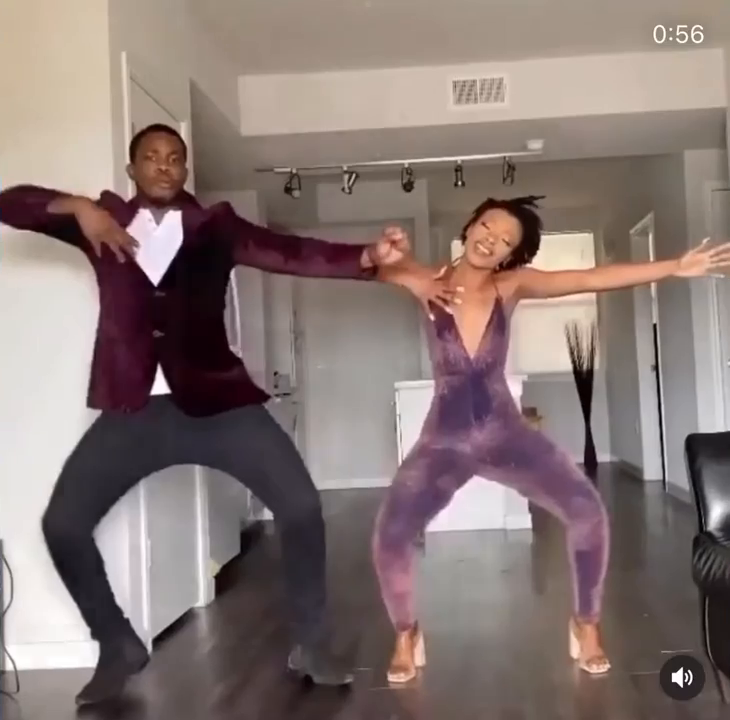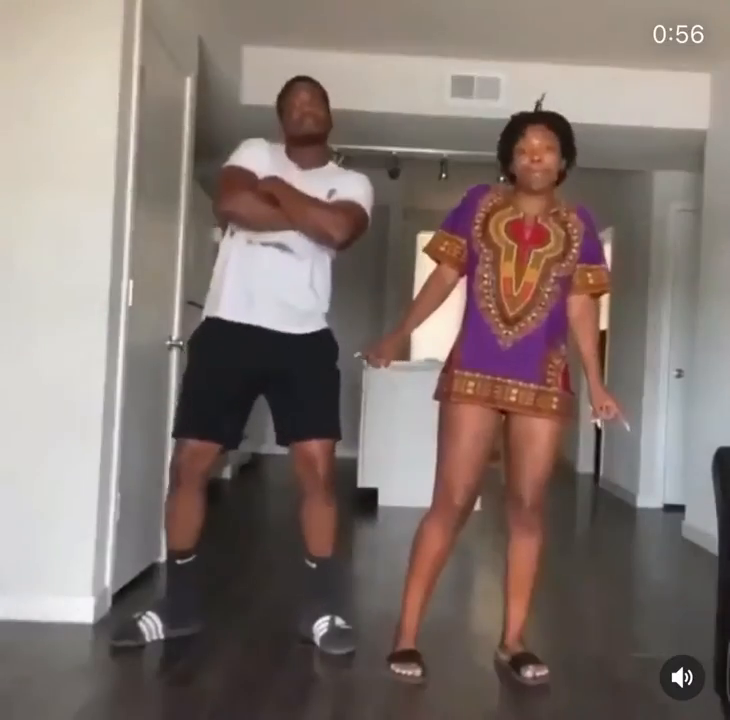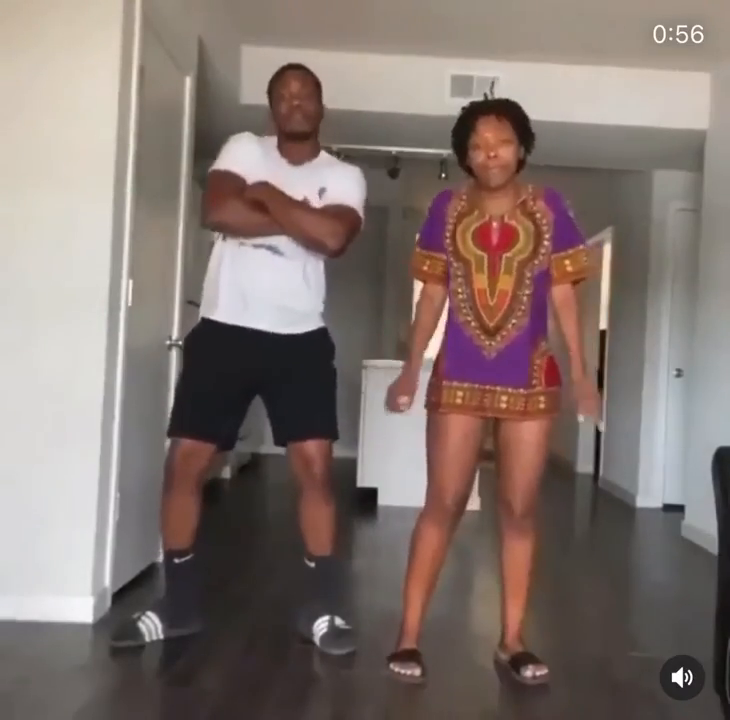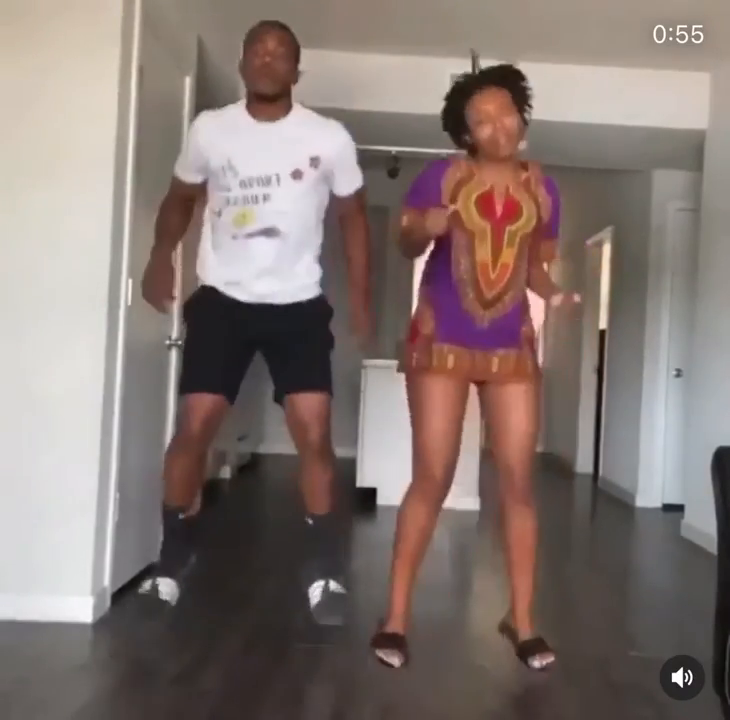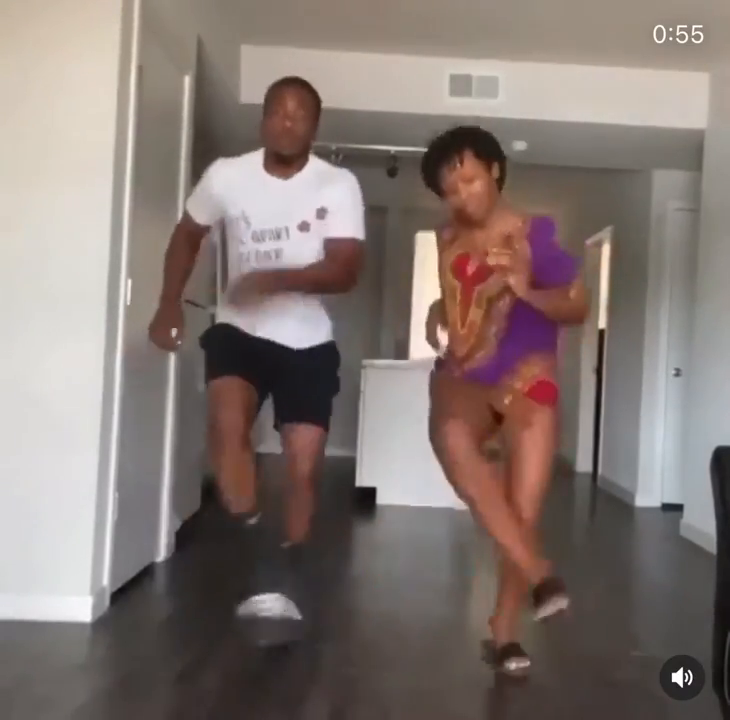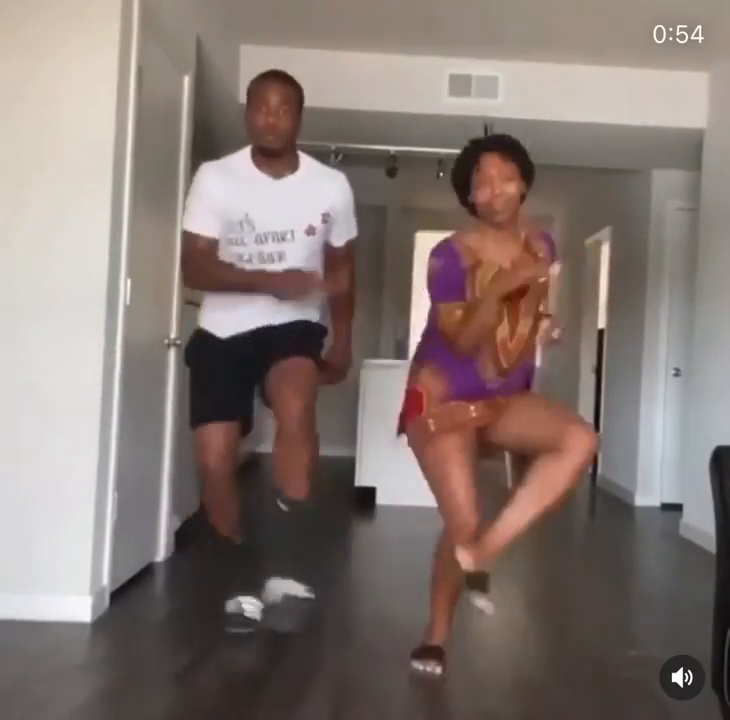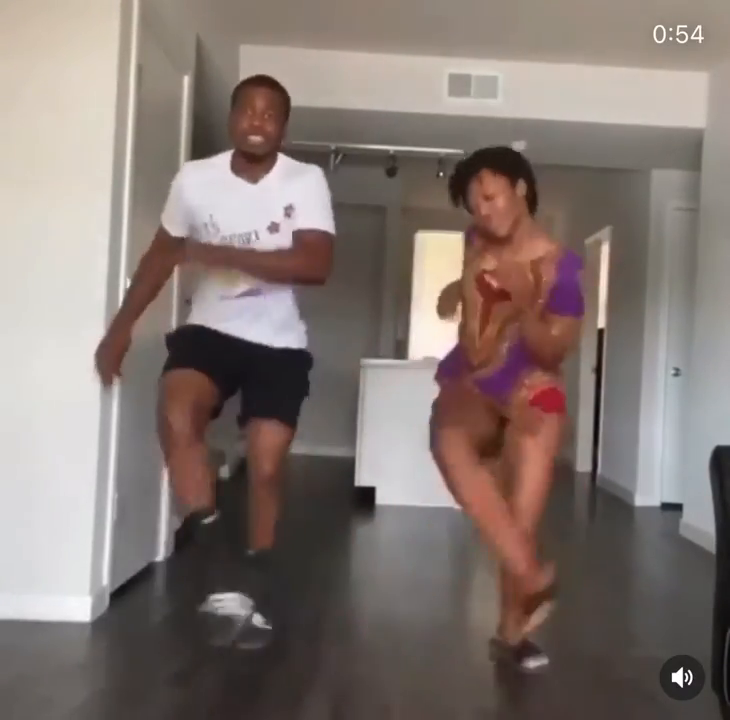
dt=0.5s
person 1, frame 1
left shoulder: (214, 225)
right shoulder: (102, 219)
left elbow: (289, 252)
left wrist: (366, 258)
right wrist: (74, 205)
left hip: (217, 400)
right hip: (133, 407)
left knee: (301, 507)
right knee: (62, 523)
left ankle: (310, 643)
right ankle: (118, 646)
person 1, frame 2
left shoulder: (353, 184)
right shoulder: (254, 152)
left elbow: (339, 230)
right elbow: (229, 203)
left wrist: (278, 191)
right wrist: (305, 214)
left hip: (303, 339)
right hip: (228, 329)
left knee: (317, 467)
right knee: (190, 461)
left ankle: (320, 606)
right ankle: (179, 603)
person 1, frame 3
left shoulder: (345, 176)
right shoulder: (242, 149)
left elbow: (333, 238)
right elbow: (217, 213)
left wrist: (267, 196)
right wrist: (297, 220)
left hip: (299, 339)
right hip: (223, 331)
left knee: (314, 468)
right knee: (184, 462)
left ankle: (321, 605)
right ankle: (179, 601)
person 1, frame 4
left shoulder: (329, 138)
right shoulder: (208, 129)
left elbow: (353, 216)
right elbow: (180, 198)
left wrist: (360, 295)
right wrist: (160, 260)
left hip: (296, 304)
right hip: (221, 300)
left knee: (312, 433)
right knee: (195, 426)
left ankle: (324, 570)
right ankle: (175, 555)
person 1, frame 5
left shoulder: (339, 186)
right shoulder: (224, 175)
left elbow: (345, 271)
right elbow: (186, 235)
left wrist: (274, 280)
right wrist: (167, 308)
left hip: (308, 345)
right hip: (239, 331)
left knee: (303, 468)
right knee: (228, 418)
left ankle: (280, 581)
right ankle: (260, 570)
person 1, frame 6
left shoulder: (332, 187)
right shoulder: (214, 179)
left elbow: (340, 266)
right elbow: (196, 266)
left wrist: (342, 339)
right wrist: (275, 281)
left hip: (293, 327)
right hip: (223, 334)
left knee: (293, 402)
right knee: (214, 462)
left ankle: (285, 566)
right ankle: (243, 580)
person 1, frame 7
left shoulder: (307, 181)
right shoulder: (193, 179)
left elbow: (316, 264)
right elbow: (163, 252)
left wrist: (225, 257)
right wrist: (121, 326)
left hip: (278, 345)
right hip: (209, 332)
left knee: (265, 469)
right knee: (176, 413)
left ankle: (256, 595)
person 2, frame 1
left shoulder: (510, 285)
left elbow: (592, 280)
left wrist: (673, 267)
left hip: (505, 433)
right hip: (443, 440)
left knee: (587, 511)
right knee: (391, 535)
left ankle: (586, 625)
right ankle: (406, 636)
person 2, frame 2
left shoulder: (578, 224)
right shoulder: (479, 204)
left elbow: (580, 308)
right elbow: (443, 278)
left wrist: (596, 383)
right wrist: (397, 338)
left hip: (542, 383)
right hip: (473, 374)
left knee: (527, 508)
right knee: (451, 502)
left ankle: (512, 640)
right ankle: (406, 634)
person 2, frame 3
left shoulder: (549, 209)
right shoulder: (447, 209)
left elbow: (563, 295)
right elbow: (432, 295)
left wrist: (581, 375)
right wrist: (409, 370)
left hip: (528, 380)
right hip: (459, 378)
left knee: (518, 511)
right knee: (443, 504)
left ankle: (512, 640)
right ankle: (408, 636)
person 2, frame 4
left shoulder: (542, 191)
right shoulder: (442, 175)
right elbow: (408, 243)
left wrist: (552, 290)
right wrist: (425, 229)
left hip: (511, 349)
right hip: (442, 343)
left knee: (517, 479)
right knee: (432, 479)
left ankle: (521, 619)
right ankle: (396, 615)
person 2, frame 5
left shoulder: (536, 234)
right shoulder: (450, 234)
left elbow: (576, 308)
left wrist: (524, 291)
right wrist: (439, 310)
left hip: (526, 382)
right hip: (463, 377)
left knee: (524, 515)
right knee: (452, 441)
left ankle: (503, 634)
right ankle: (537, 571)
person 2, frame 6
left shoulder: (541, 246)
right shoulder: (452, 256)
right elbow: (461, 337)
left wrist: (542, 322)
right wrist: (506, 288)
left hip: (507, 396)
right hip: (442, 399)
left knee: (580, 441)
right knee: (461, 523)
left ankle: (481, 552)
right ankle: (435, 636)
person 2, frame 7
left shoulder: (559, 265)
right shoulder: (480, 242)
left elbow: (553, 353)
left wrist: (519, 306)
right wrist: (456, 291)
left hip: (530, 396)
right hip: (469, 387)
left knee: (522, 525)
right knee: (448, 443)
left ankle: (511, 631)
right ankle: (531, 578)
